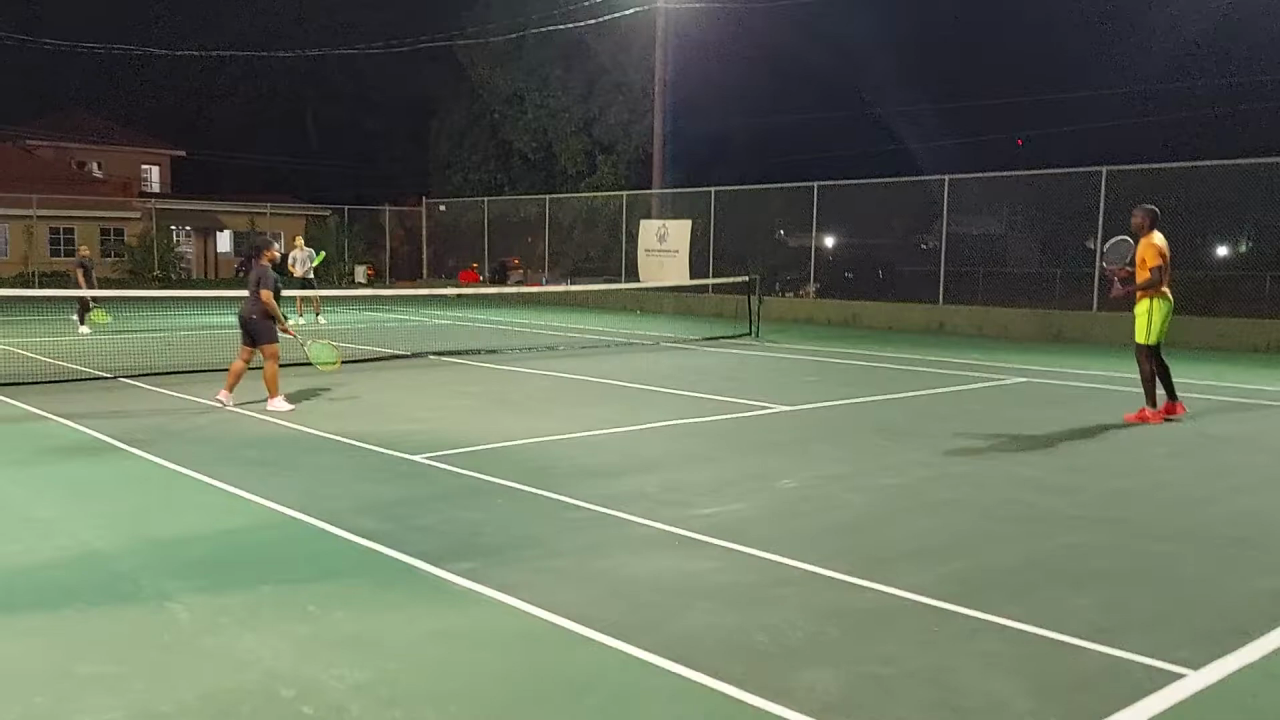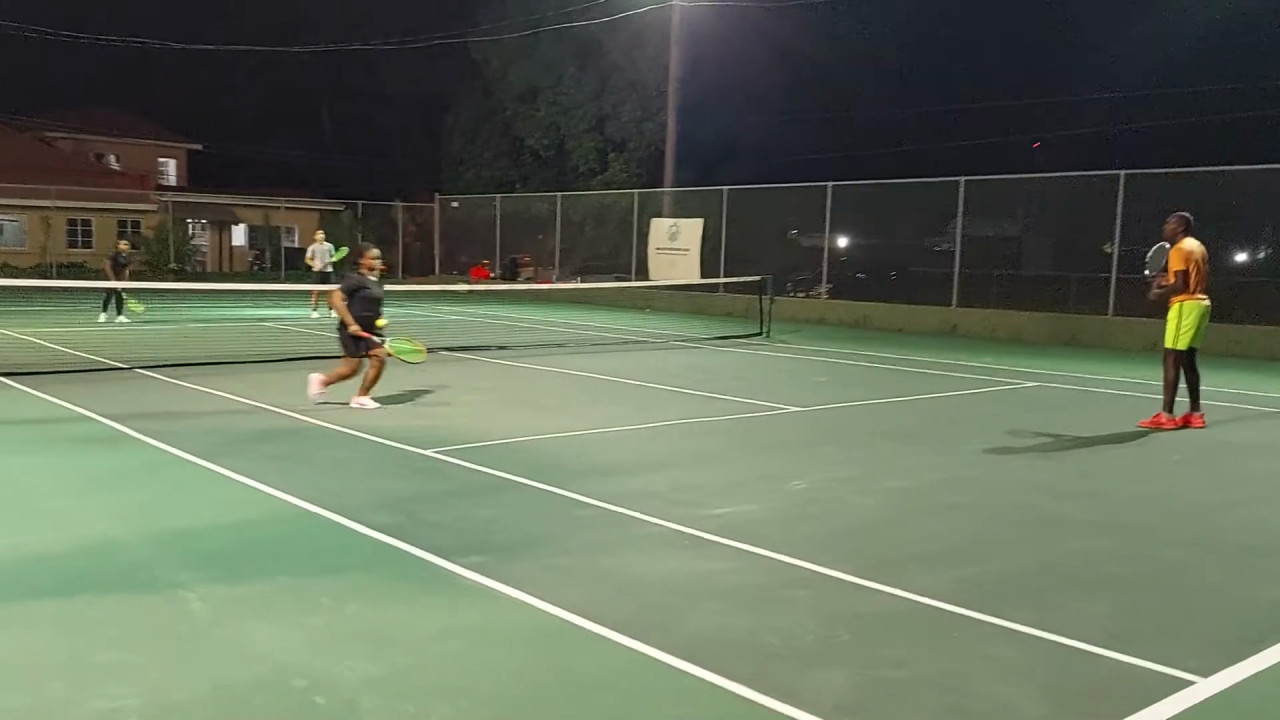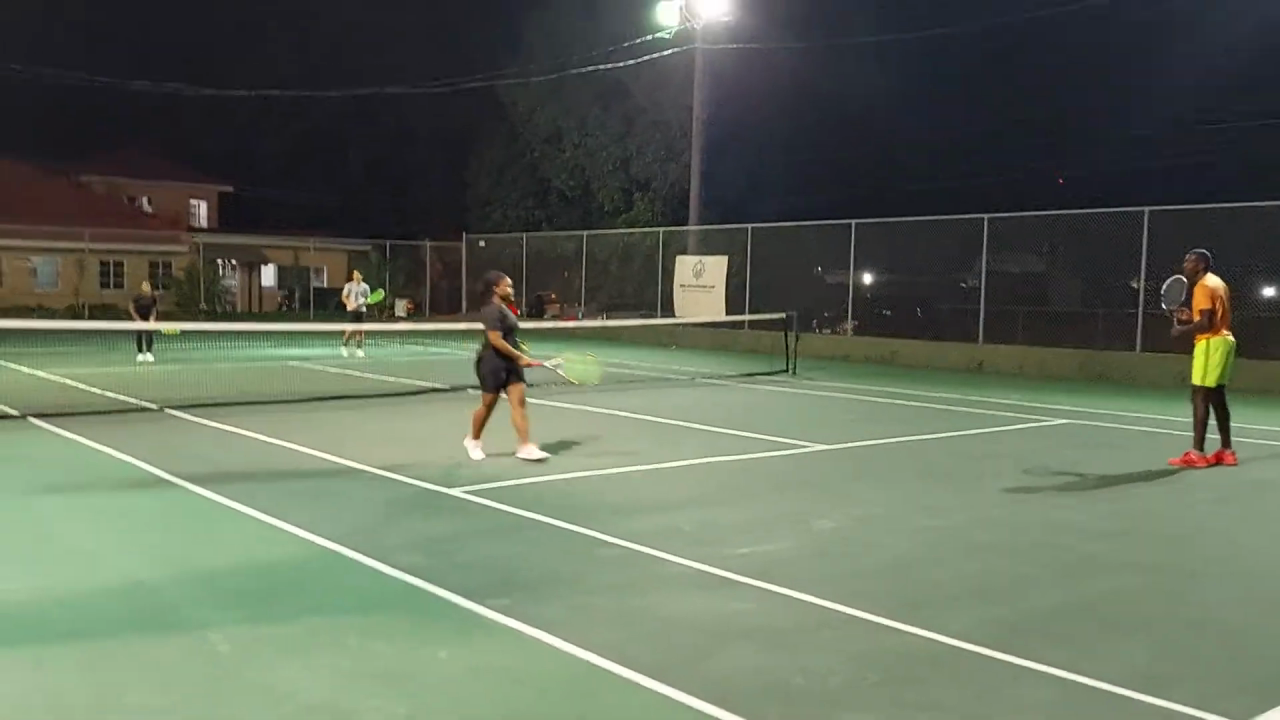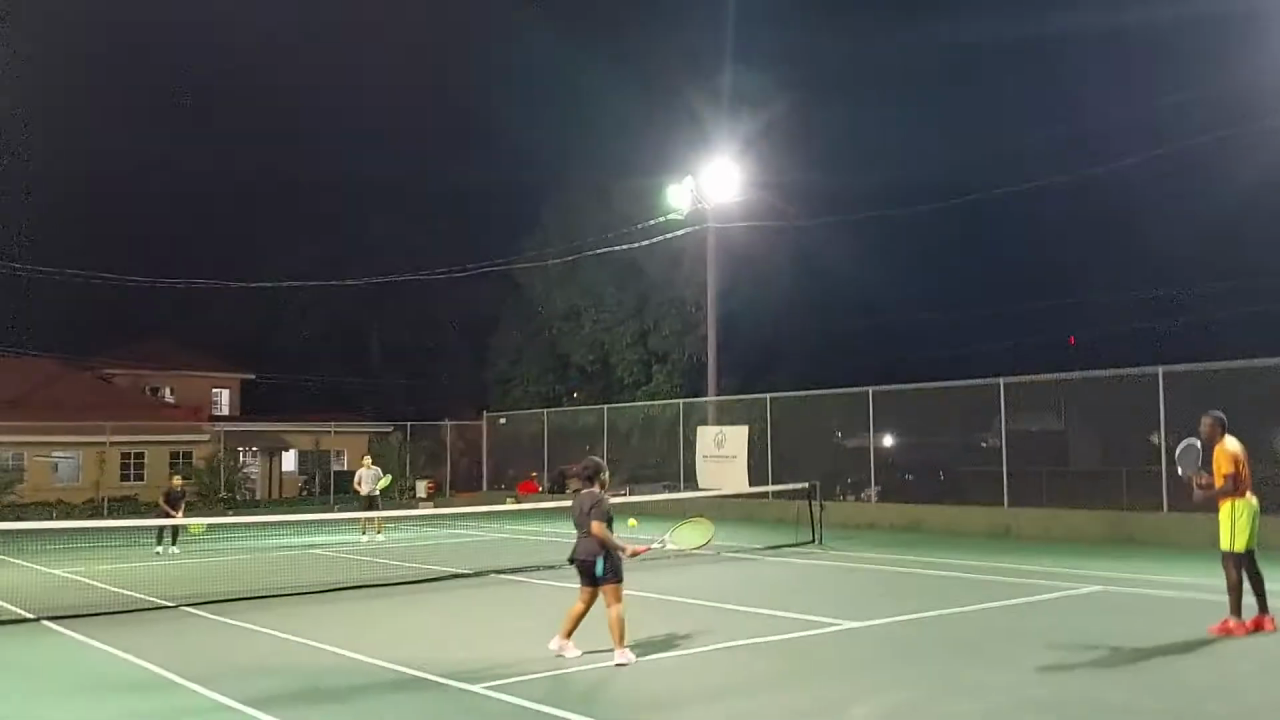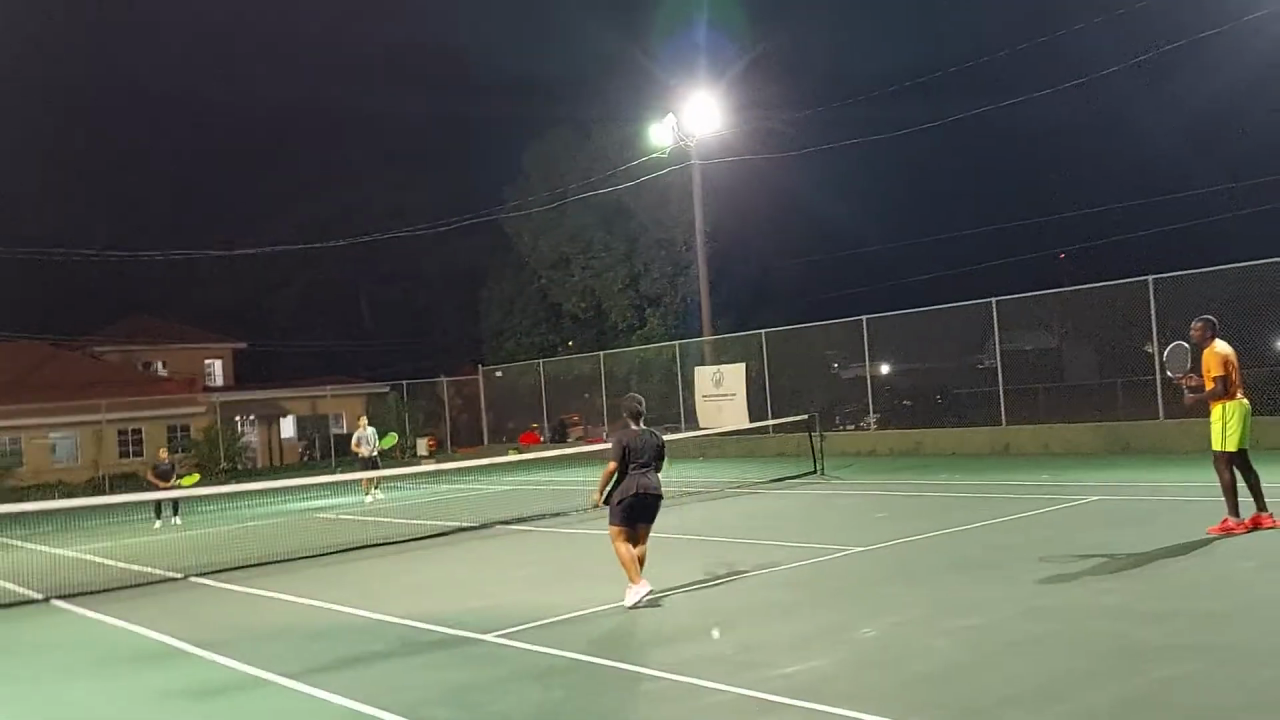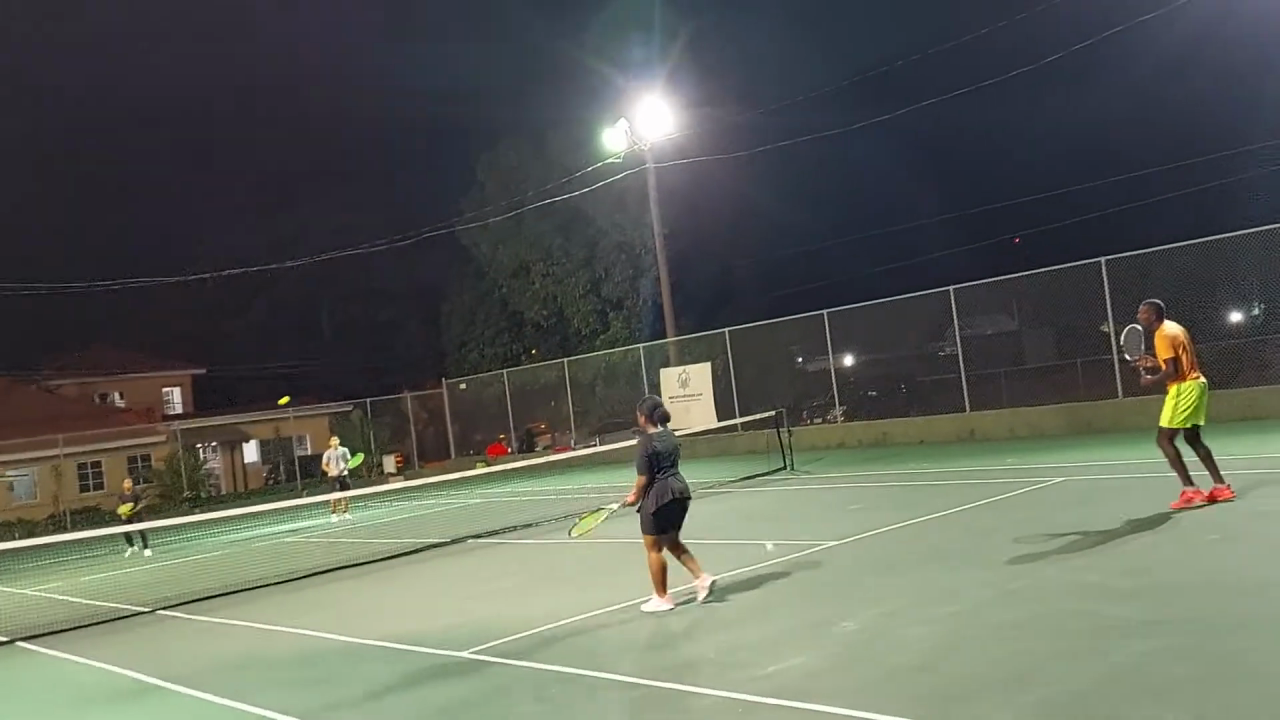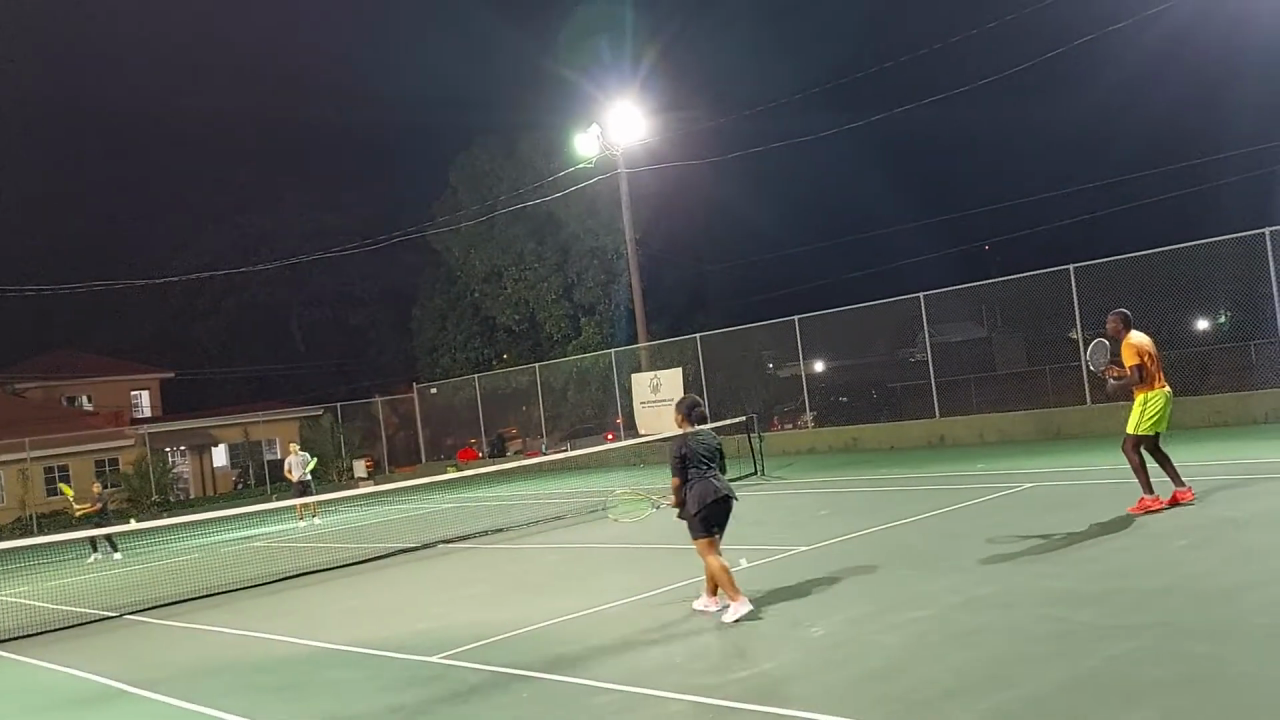
dt=0.7s
person 1, frame 1
left shoulder: (1151, 243)
right shoulder: (1153, 240)
left elbow: (1156, 279)
left wrist: (1127, 290)
right wrist: (1130, 272)
left hip: (1152, 303)
right hip: (1156, 301)
left knee: (1143, 354)
right knee: (1154, 354)
left ankle: (1151, 410)
right ankle: (1173, 402)
person 1, frame 2
left shoulder: (1179, 249)
right shoulder: (1198, 247)
left elbow: (1181, 285)
left wrist: (1159, 294)
right wrist: (1168, 283)
left hip: (1185, 307)
right hip: (1200, 305)
left knee: (1171, 359)
right knee: (1188, 360)
left ankle: (1167, 416)
right ankle: (1195, 414)
person 1, frame 3
left shoulder: (1203, 286)
right shoulder: (1217, 283)
left elbow: (1206, 323)
left wrist: (1182, 330)
right wrist: (1191, 318)
left hip: (1211, 343)
right hip: (1223, 341)
left knee: (1200, 396)
right knee: (1217, 396)
left ankle: (1197, 453)
right ankle: (1226, 451)
person 1, frame 4
left shoulder: (1223, 449)
right shoulder: (1232, 445)
left elbow: (1231, 486)
left wrist: (1205, 495)
right wrist: (1211, 481)
left hip: (1236, 507)
right hip: (1245, 504)
left knee: (1231, 562)
right knee: (1248, 561)
left ankle: (1235, 621)
right ankle: (1264, 617)
person 1, frame 5
left shoulder: (1212, 352)
right shoulder: (1222, 347)
left elbow: (1221, 389)
left wrist: (1196, 398)
right wrist: (1201, 383)
left hip: (1227, 409)
right hip: (1237, 405)
left knee: (1222, 463)
right knee: (1241, 461)
left ankle: (1234, 520)
right ankle: (1263, 514)
person 1, frame 6
left shoulder: (1163, 335)
right shoulder: (1174, 328)
left elbow: (1173, 371)
left wrist: (1151, 380)
right wrist: (1155, 363)
left hip: (1183, 389)
right hip: (1196, 385)
left knee: (1164, 439)
right knee: (1193, 438)
left ankle: (1190, 489)
right ankle: (1221, 487)
person 1, frame 7
left shoulder: (1129, 344)
right shoulder: (1141, 337)
left elbow: (1138, 378)
left wrist: (1116, 386)
right wrist: (1121, 373)
left hip: (1150, 397)
right hip: (1161, 393)
left knee: (1130, 447)
right knee: (1151, 445)
left ankle: (1150, 498)
right ankle: (1182, 490)
person 2, frame 1
left shoulder: (257, 270)
right shoulder: (267, 272)
right elbow: (266, 299)
left wrist: (279, 317)
right wrist: (281, 322)
left hip: (249, 317)
right hip: (259, 319)
left knee: (244, 357)
right knee: (272, 357)
left ankle: (225, 393)
right ankle: (274, 399)
person 2, frame 2
left shoulder: (377, 281)
right shoulder: (355, 279)
right elbow: (337, 301)
left wrist: (379, 319)
right wrist: (352, 324)
left hip: (370, 329)
right hip: (351, 330)
left knee: (380, 359)
right knee: (351, 368)
left ankle: (362, 397)
right ankle: (319, 381)
person 2, frame 3
left shoulder: (504, 308)
right shoulder: (493, 310)
right elbow: (495, 340)
left wrist: (518, 351)
right wrist: (519, 357)
left hip: (511, 363)
right hip: (492, 362)
left knee: (520, 402)
right knee: (488, 404)
left ankle: (525, 447)
right ankle: (473, 440)
person 2, frame 4
left shoulder: (579, 498)
right shoulder: (599, 500)
right elbow: (598, 530)
right wrist: (622, 548)
left hip: (582, 554)
right hip: (601, 554)
left knee: (585, 599)
right knee: (615, 602)
left ankle: (562, 640)
right ankle: (621, 651)
person 2, frame 5
left shoulder: (622, 437)
right shoulder: (656, 437)
left elbow: (612, 468)
left wrist: (599, 492)
left hip: (627, 492)
right hip: (652, 491)
left knee: (620, 540)
right knee: (639, 542)
left ankle: (638, 584)
right ankle: (635, 588)
person 2, frame 6
left shoulder: (645, 442)
right shoulder: (671, 437)
left elbow: (644, 479)
left wrist: (634, 497)
right wrist: (639, 493)
left hip: (658, 498)
right hip: (680, 493)
left knee: (653, 549)
right knee: (673, 543)
left ankle: (662, 597)
right ankle: (702, 577)
person 2, frame 7
left shoulder: (680, 443)
right shoulder: (712, 437)
left elbow: (677, 480)
left wrist: (677, 500)
left hip: (701, 499)
right hip: (723, 494)
left knee: (709, 554)
right knee: (712, 550)
left ankle: (738, 600)
right ankle: (709, 598)
